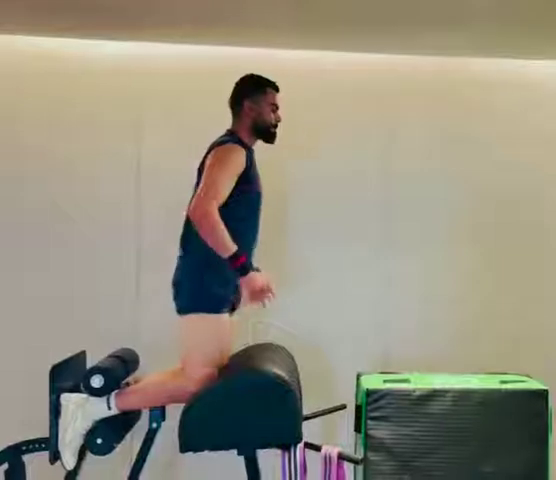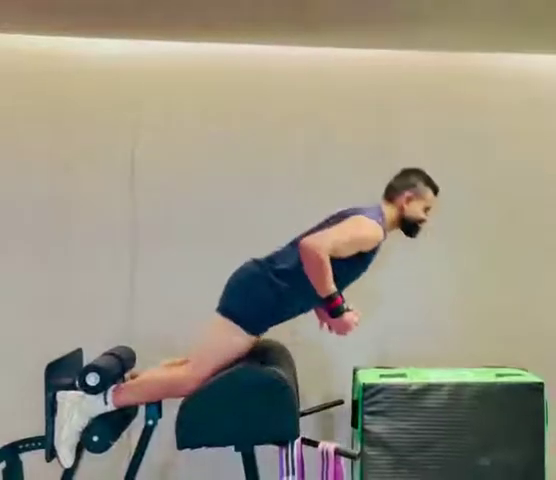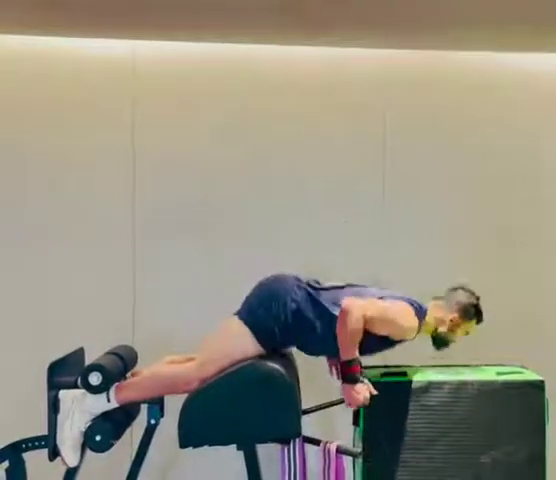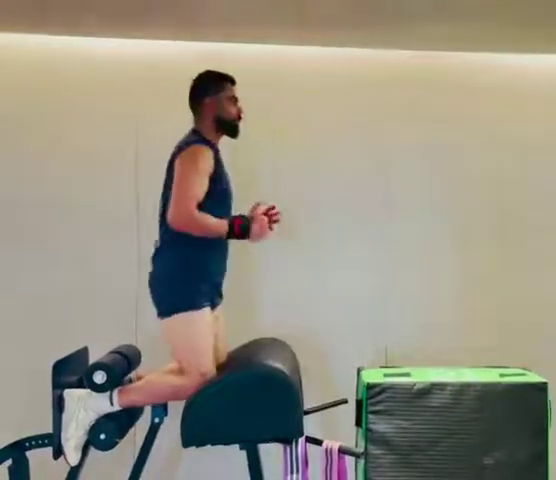
dt=1s
person 1, frame 1
left shoulder: (240, 154)
right shoulder: (231, 151)
right elbow: (202, 211)
left wrist: (243, 272)
right wrist: (245, 268)
left hip: (219, 282)
right hip: (206, 282)
left knee: (206, 375)
right knee: (199, 381)
left ankle: (113, 392)
right ankle: (95, 407)
person 1, frame 2
left shoulder: (364, 219)
right shoulder: (372, 227)
right elbow: (312, 248)
left wrist: (320, 301)
right wrist: (336, 307)
left hip: (260, 290)
right hip: (259, 296)
left knee: (197, 369)
right knee: (193, 377)
left ankle: (112, 383)
right ankle: (91, 403)
person 1, frame 3
left shoulder: (405, 309)
right shoulder: (408, 321)
right elbow: (350, 310)
left wrist: (336, 354)
right wrist: (352, 376)
left hip: (287, 296)
right hip: (280, 306)
left knee: (200, 363)
right knee: (196, 375)
left ankle: (117, 379)
right ankle: (92, 402)
person 1, frame 4
left shoulder: (205, 151)
right shoulder: (197, 151)
right elbow: (180, 216)
left wrist: (247, 222)
right wrist: (242, 229)
left hip: (198, 281)
right hip: (181, 281)
left knee: (214, 368)
right knee: (199, 380)
left ankle: (121, 385)
right ankle: (96, 403)
